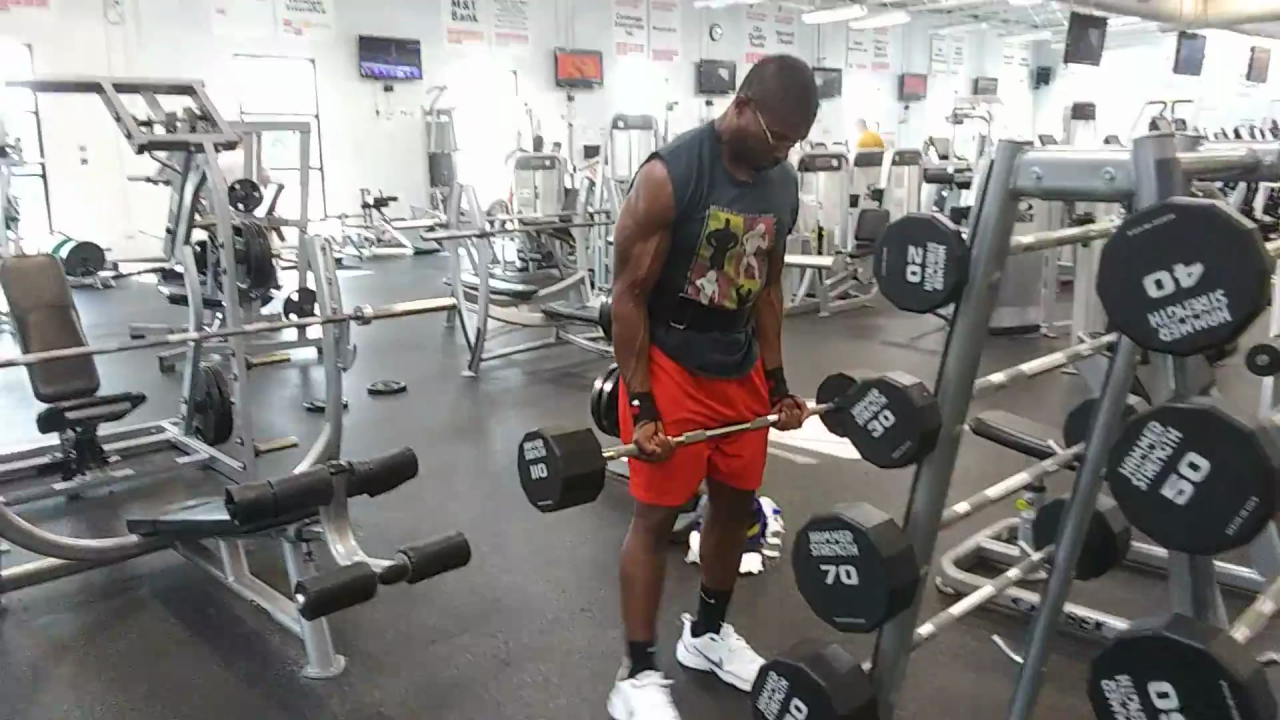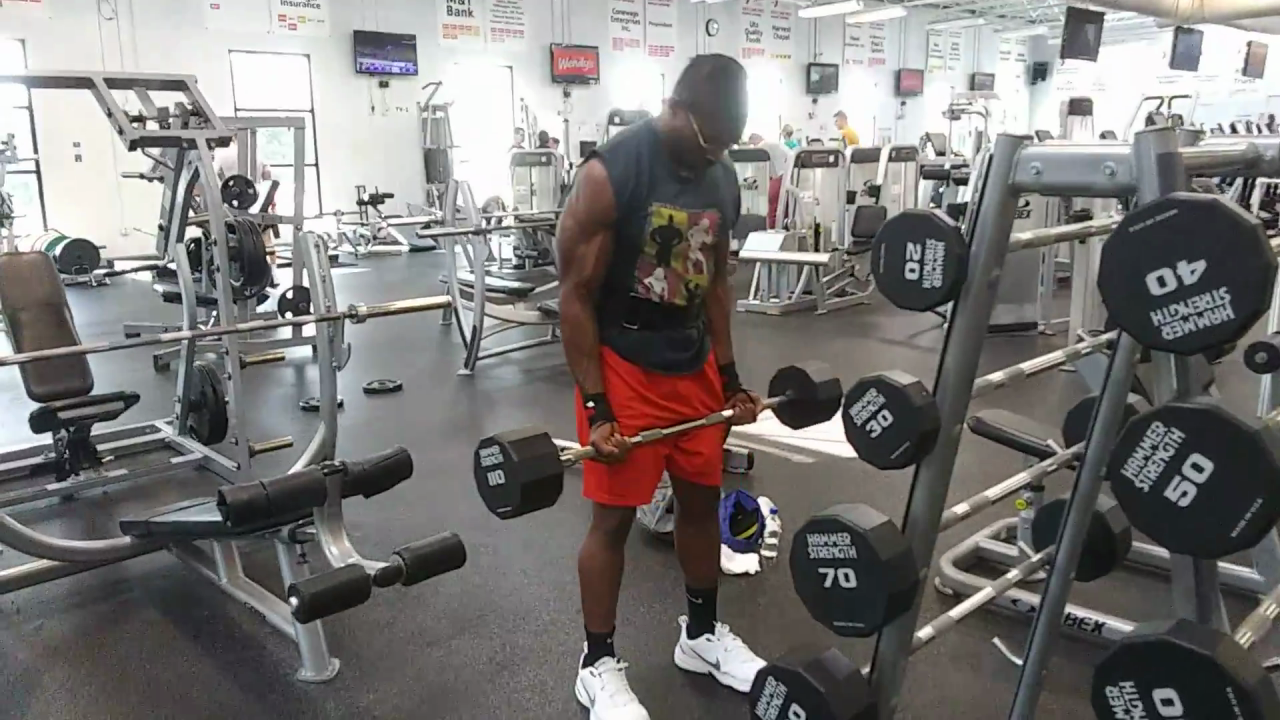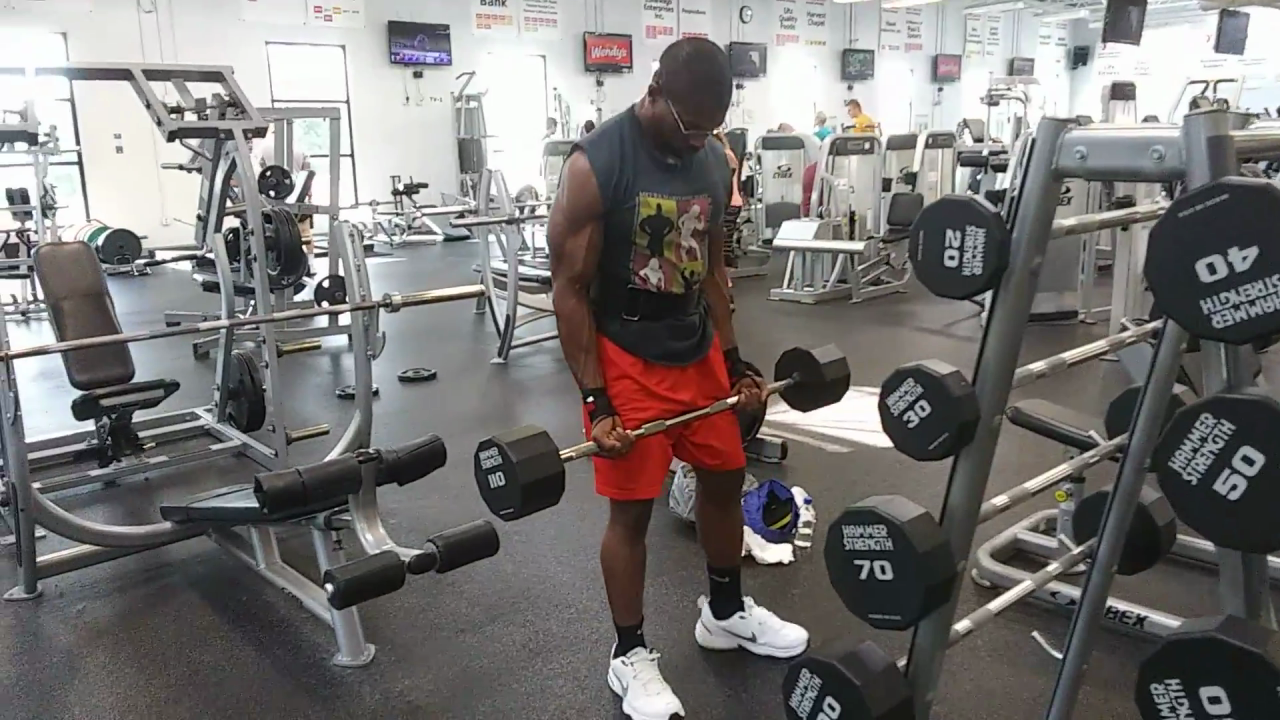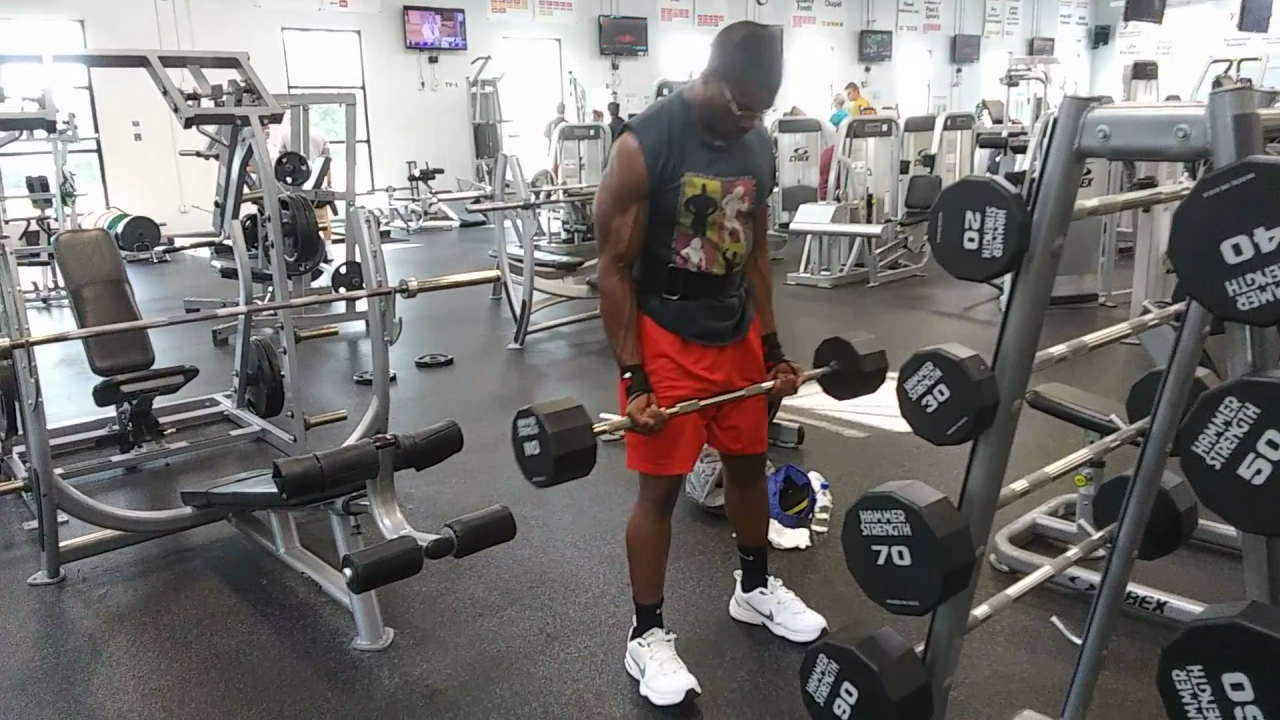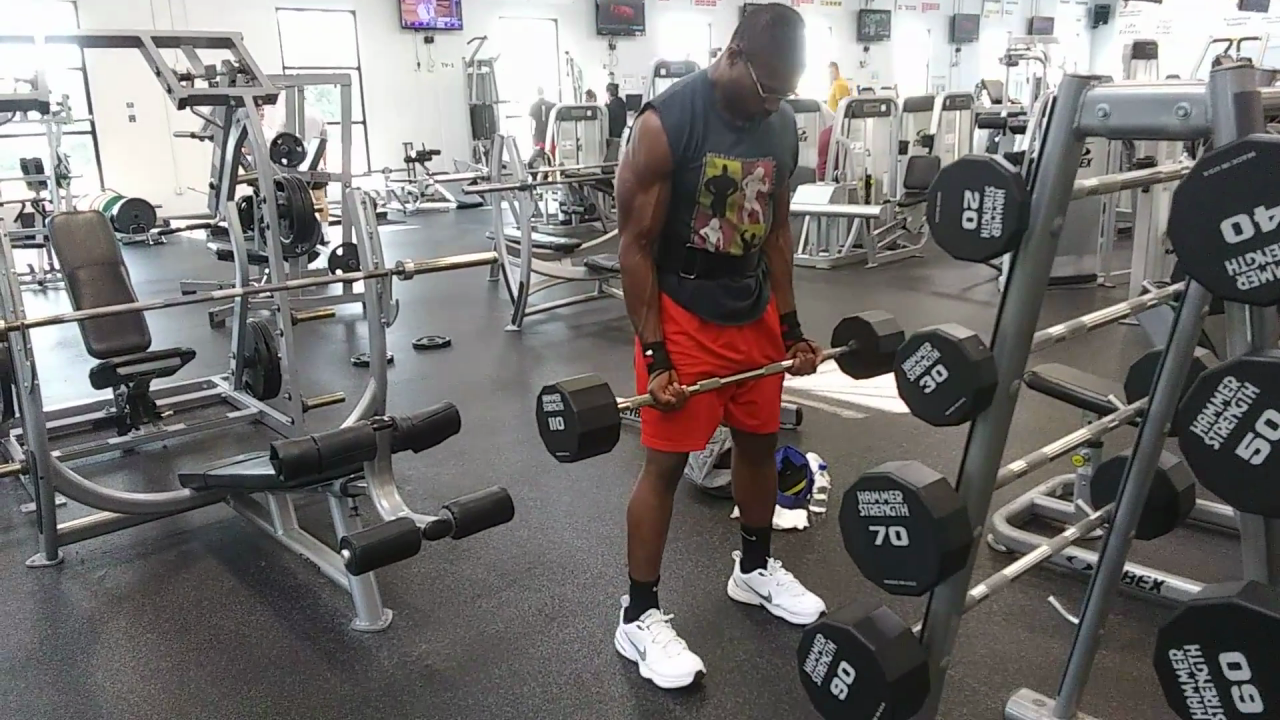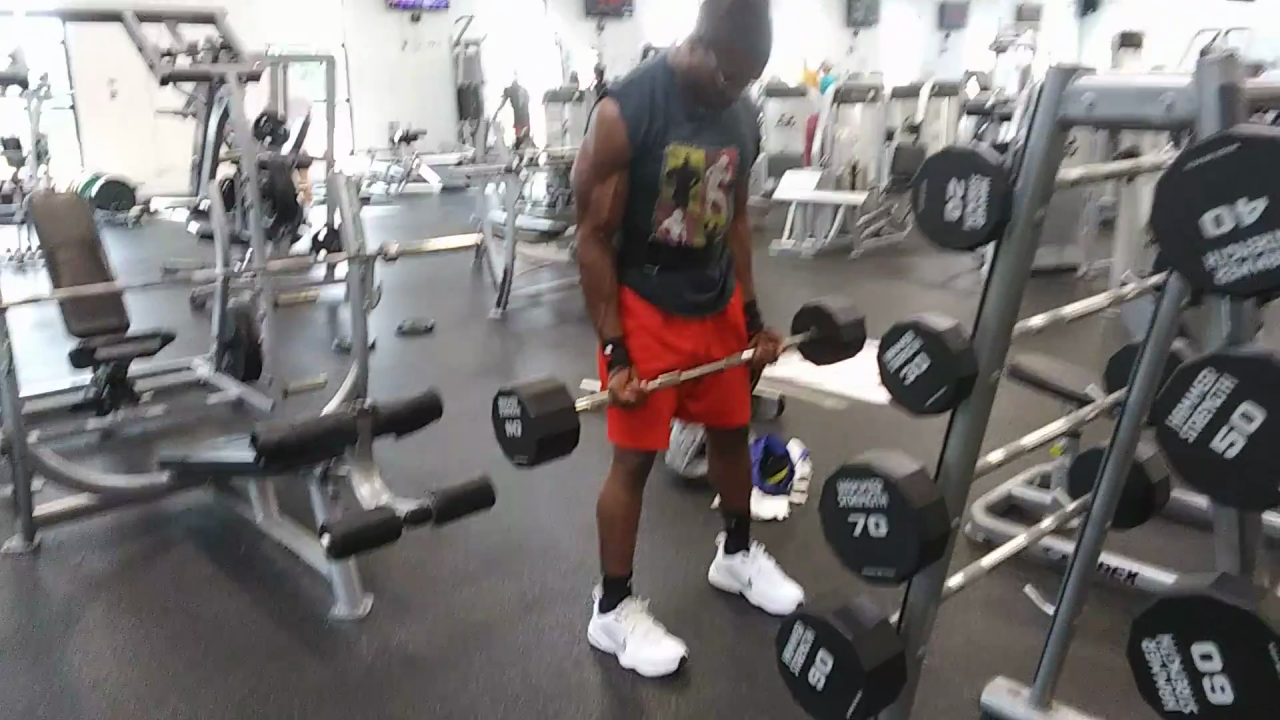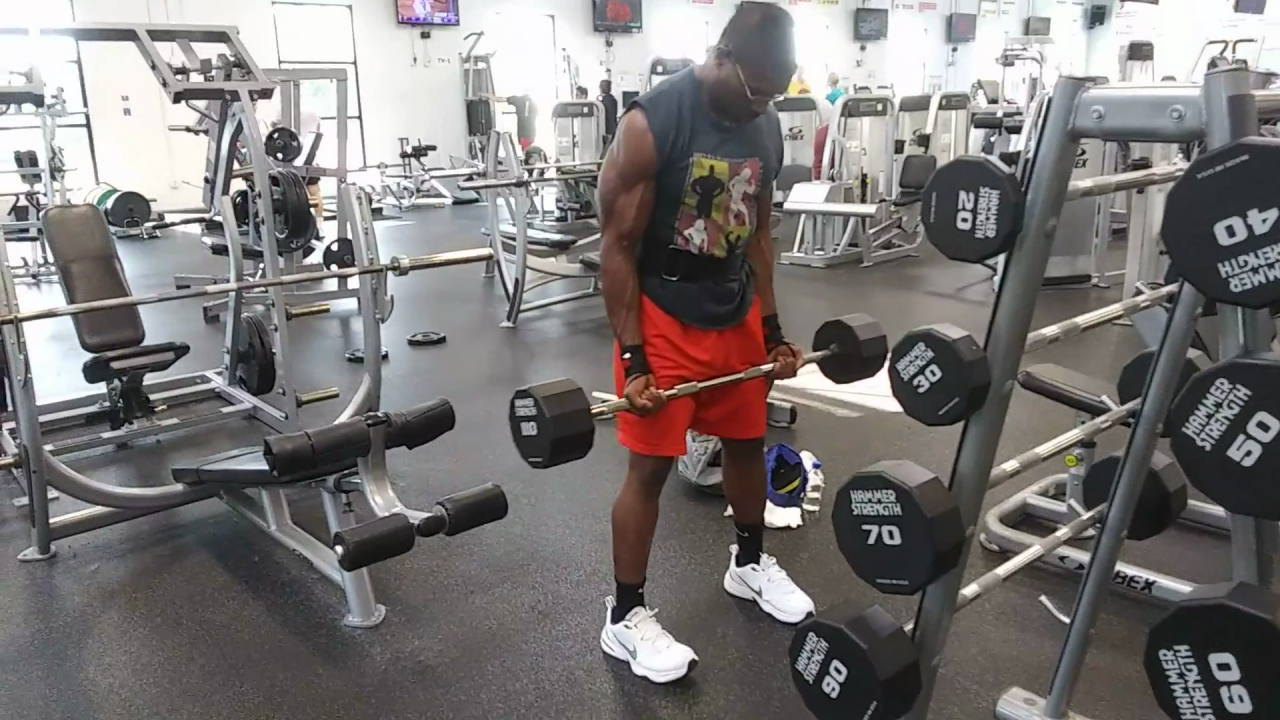
dt=0.4s
person 1, frame 1
left shoulder: (782, 183)
right shoulder: (669, 175)
right elbow: (629, 294)
left wrist: (776, 381)
right wrist: (640, 404)
left hip: (739, 372)
right hip: (670, 367)
left knee: (736, 503)
right knee: (655, 518)
left ankle: (707, 632)
person 1, frame 2
left shoulder: (722, 180)
right shoulder: (608, 173)
right elbow: (575, 296)
left wrist: (728, 377)
right wrist: (595, 406)
left hip: (693, 367)
right hip: (624, 369)
left knee: (702, 499)
right knee: (614, 516)
left ankle: (701, 635)
right ankle: (597, 665)
person 1, frame 3
left shoulder: (714, 162)
right shoulder: (594, 166)
right elbow: (570, 291)
left wrist: (734, 360)
right wrist: (596, 401)
left hip: (699, 352)
right hip: (627, 361)
left knee: (725, 480)
right knee: (631, 509)
left ankle: (725, 610)
right ankle: (629, 655)
person 1, frame 4
left shoulder: (759, 147)
right shoulder: (643, 145)
right elbow: (614, 268)
left wrist: (771, 346)
right wrist: (634, 377)
left hip: (737, 333)
right hip: (665, 337)
left knee: (748, 464)
right knee: (660, 487)
left ankle: (755, 586)
right ankle: (646, 636)
person 1, frame 5
left shoulder: (781, 127)
right shoulder: (666, 123)
right elbow: (635, 246)
left wrist: (791, 326)
right wrist: (655, 356)
left hip: (753, 313)
right hip: (681, 314)
left knee: (760, 442)
right knee: (664, 462)
left ankle: (754, 567)
right ankle: (639, 616)
person 1, frame 6
left shoulder: (742, 113)
right shoulder: (625, 111)
right elbow: (594, 238)
left wrist: (752, 316)
right wrist: (613, 352)
left hip: (717, 303)
right hip: (644, 307)
left knee: (733, 431)
right knee: (635, 456)
left ankle: (737, 554)
right ankle: (613, 609)
person 1, frame 7
left shoulder: (766, 129)
right shoulder: (651, 122)
right elbow: (617, 247)
left wrist: (772, 330)
right wrist: (632, 359)
left hip: (736, 314)
right hip: (663, 317)
left knee: (747, 443)
right knee: (650, 466)
left ankle: (749, 562)
right ankle: (626, 616)
